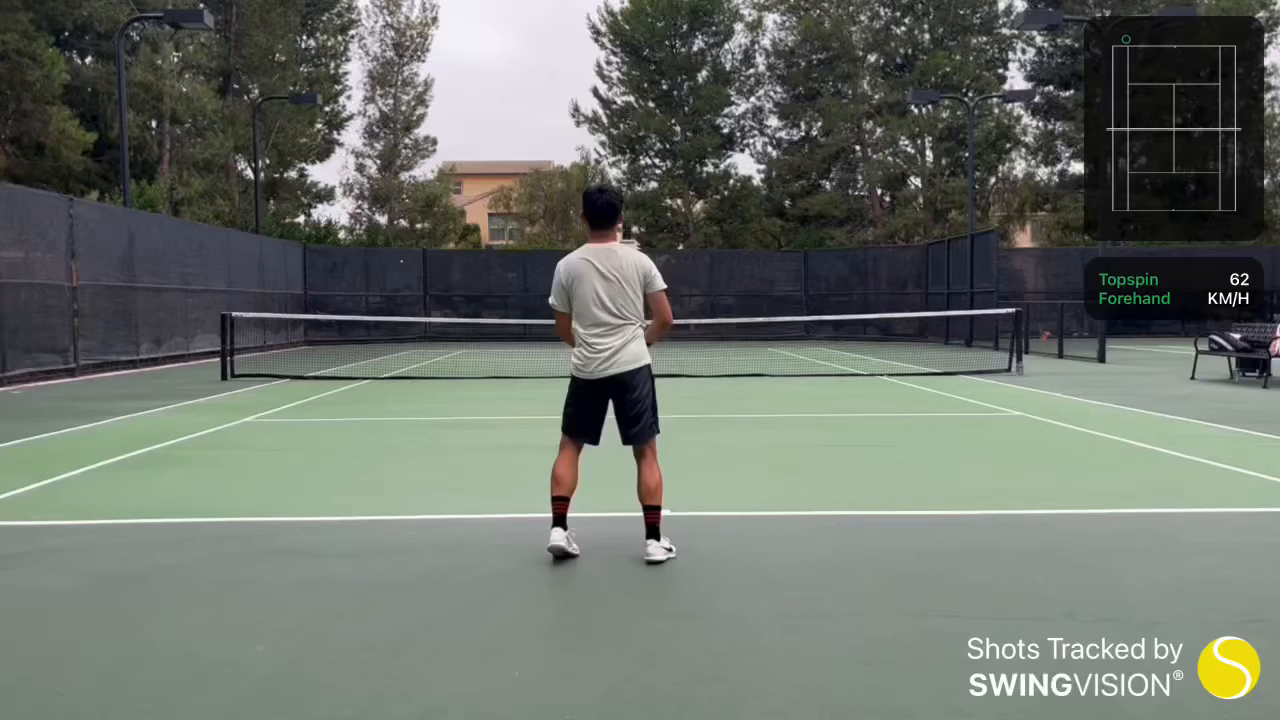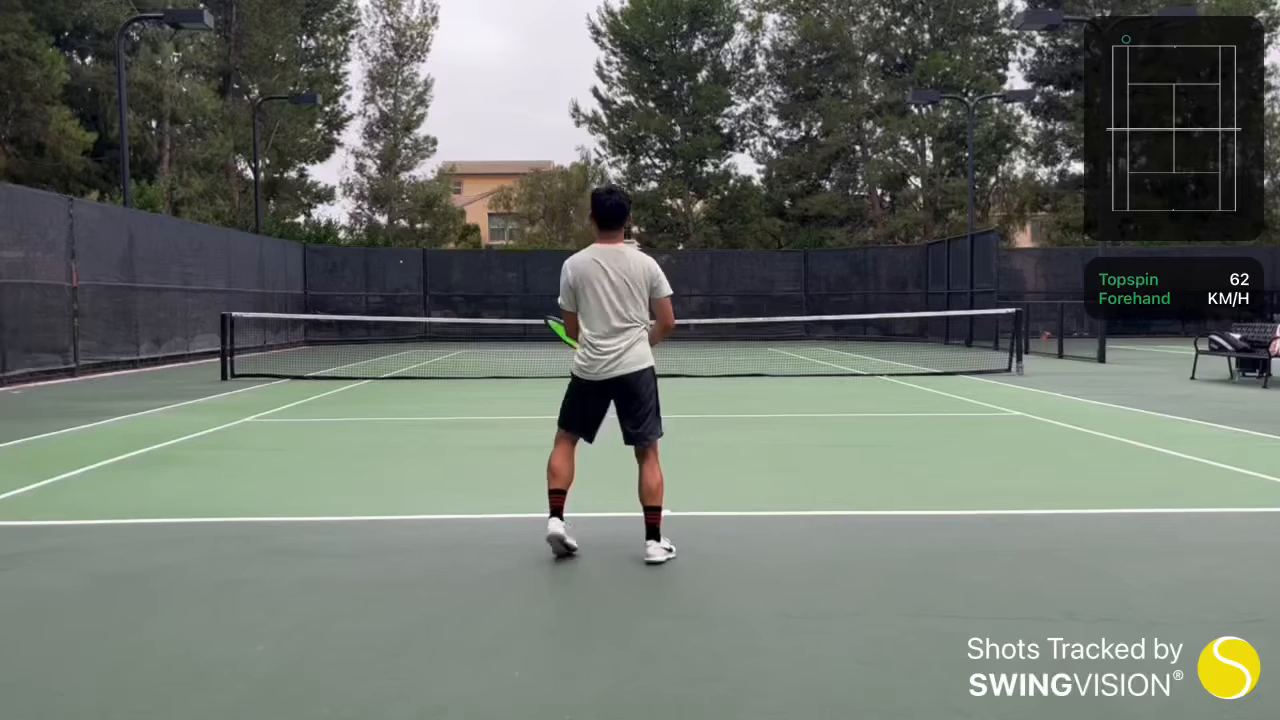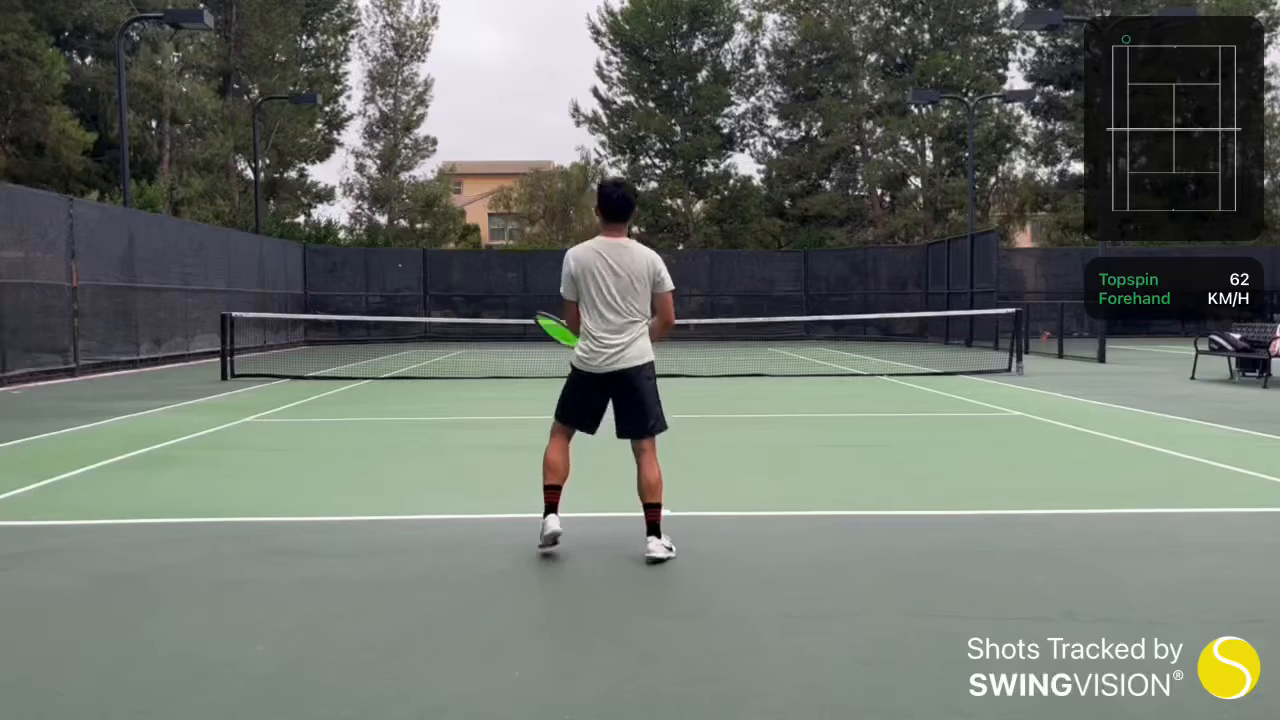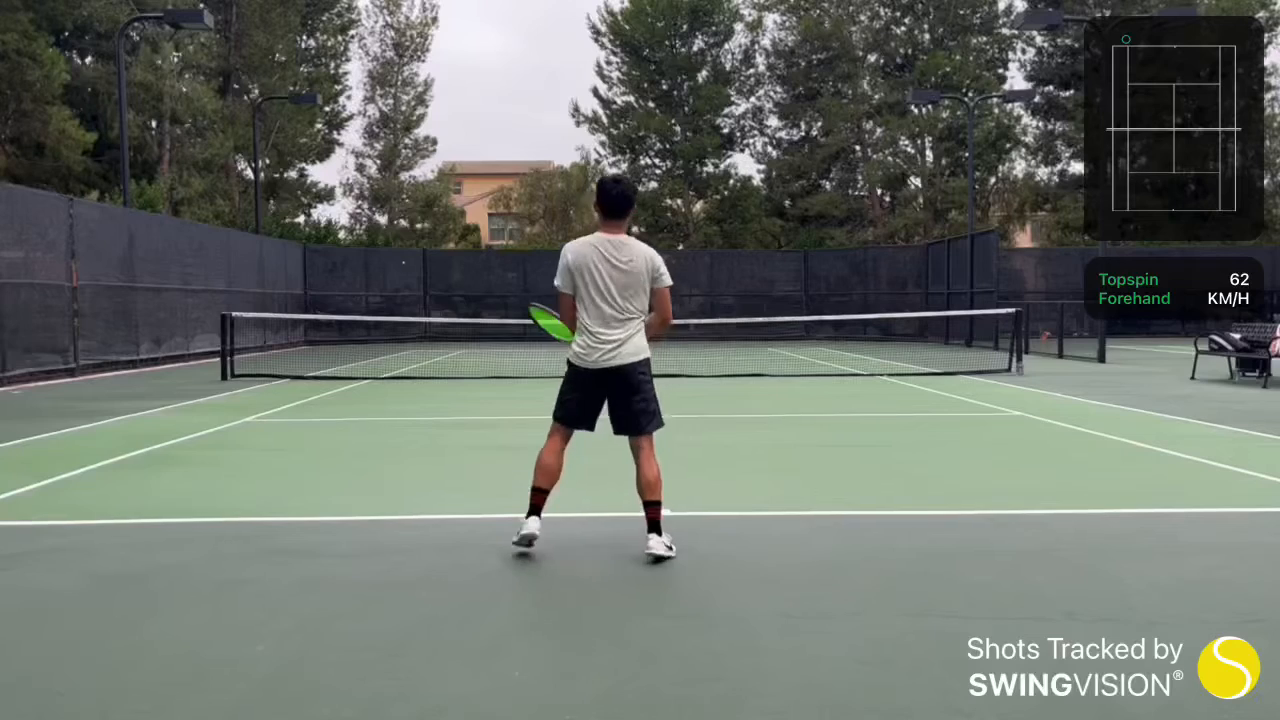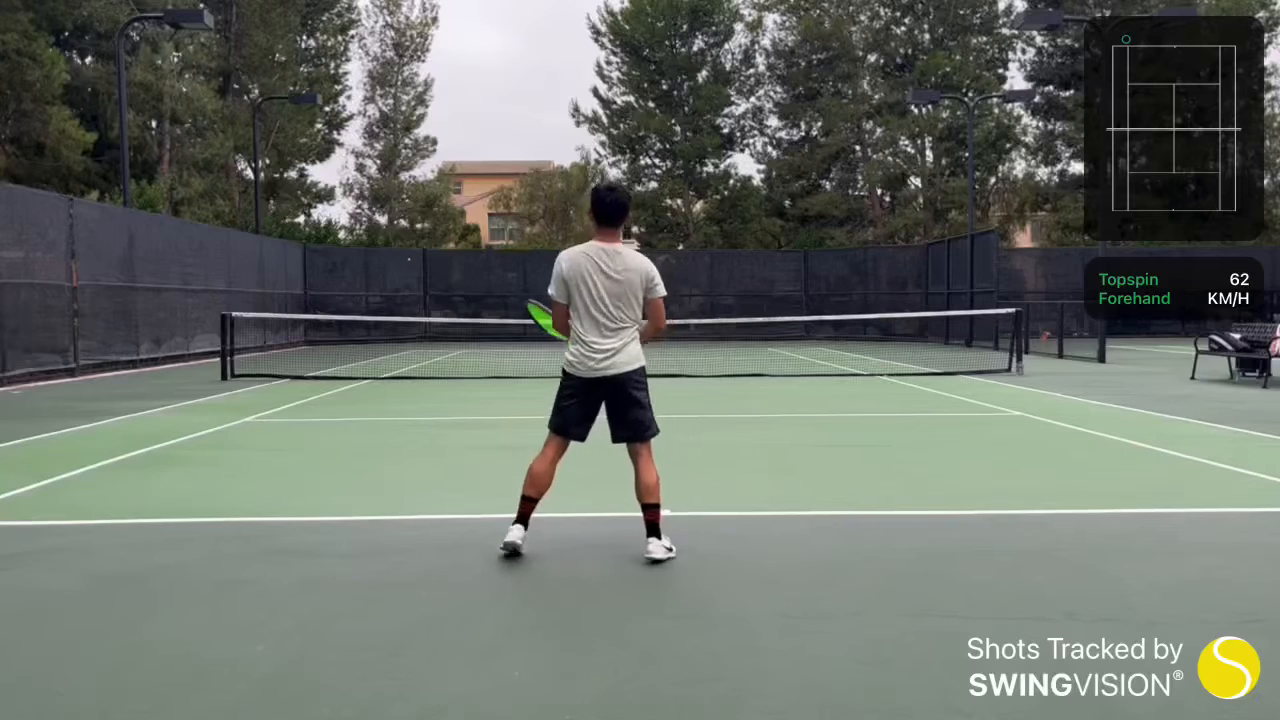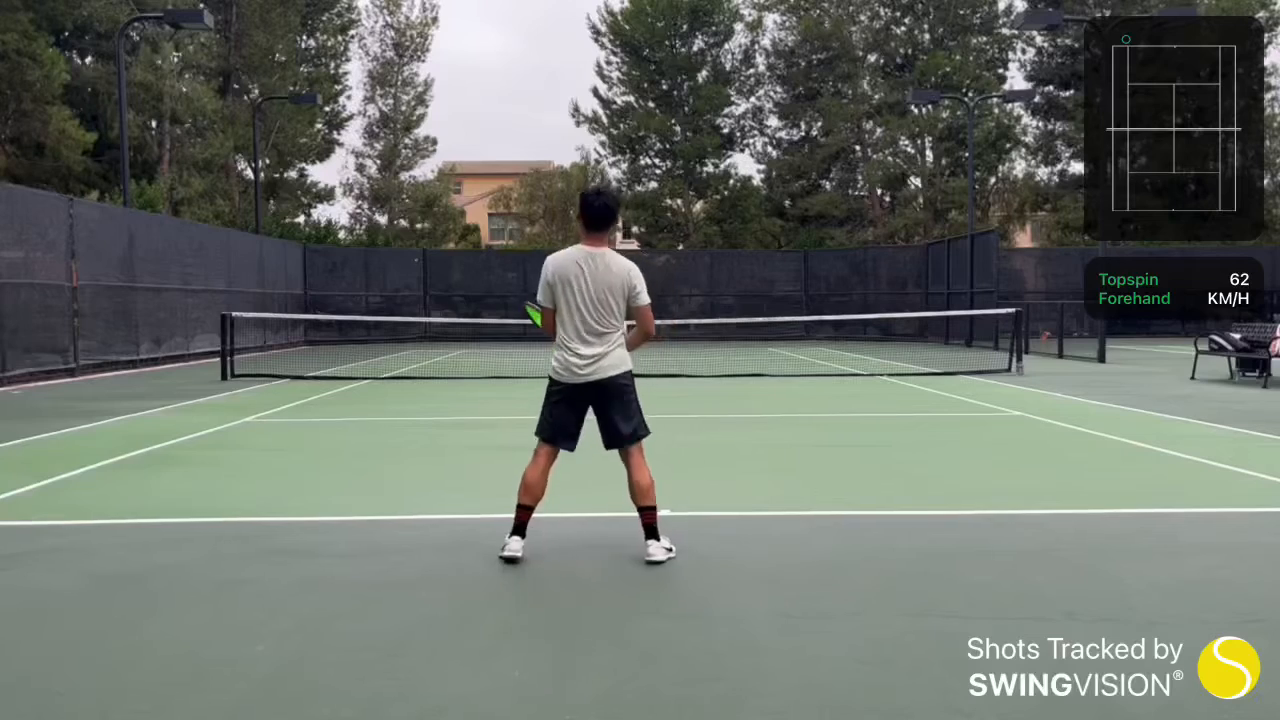
dt=0.1s
person 1, frame 1
left shoulder: (567, 265)
right shoulder: (640, 261)
left elbow: (563, 329)
right elbow: (665, 319)
left hip: (587, 370)
right hip: (633, 367)
left knee: (569, 448)
right knee: (646, 453)
left ankle: (559, 529)
right ankle: (654, 540)
person 1, frame 2
left shoulder: (574, 265)
right shoulder: (646, 263)
left elbow: (571, 327)
right elbow: (666, 322)
left hip: (590, 370)
right hip: (637, 368)
left knee: (564, 441)
right knee: (648, 454)
left ankle: (557, 520)
right ankle: (654, 541)
person 1, frame 3
left shoulder: (576, 256)
right shoulder: (650, 259)
left elbow: (573, 320)
right elbow: (667, 319)
left hip: (589, 364)
right hip: (636, 363)
left knee: (560, 434)
right knee: (646, 451)
left ankle: (551, 517)
right ankle: (655, 539)
person 1, frame 4
left shoulder: (573, 251)
right shoulder: (648, 255)
left elbow: (568, 314)
right elbow: (664, 317)
left hip: (586, 360)
right hip: (632, 360)
left knee: (558, 436)
right knee: (643, 447)
left ankle: (533, 519)
right ankle: (655, 535)
person 1, frame 5
left shoulder: (567, 260)
right shoulder: (642, 265)
left elbow: (560, 322)
right elbow: (658, 325)
left hip: (580, 370)
right hip: (626, 370)
left knee: (552, 447)
right knee: (642, 454)
left ankle: (518, 528)
right ankle: (655, 539)
person 1, frame 6
left shoulder: (554, 263)
right shoulder: (627, 269)
left elbow: (549, 326)
right elbow: (646, 329)
left hip: (567, 375)
right hip: (614, 373)
left knee: (543, 455)
right knee: (634, 457)
left ankle: (516, 538)
right ankle: (654, 541)
